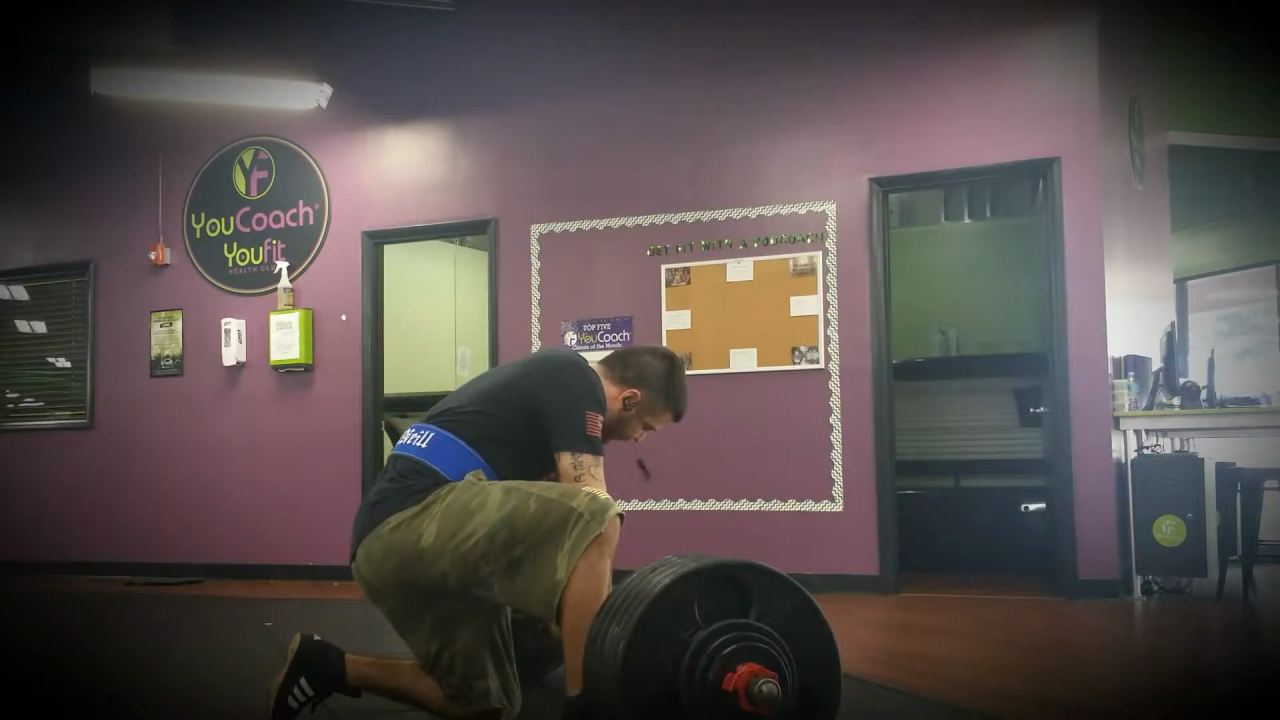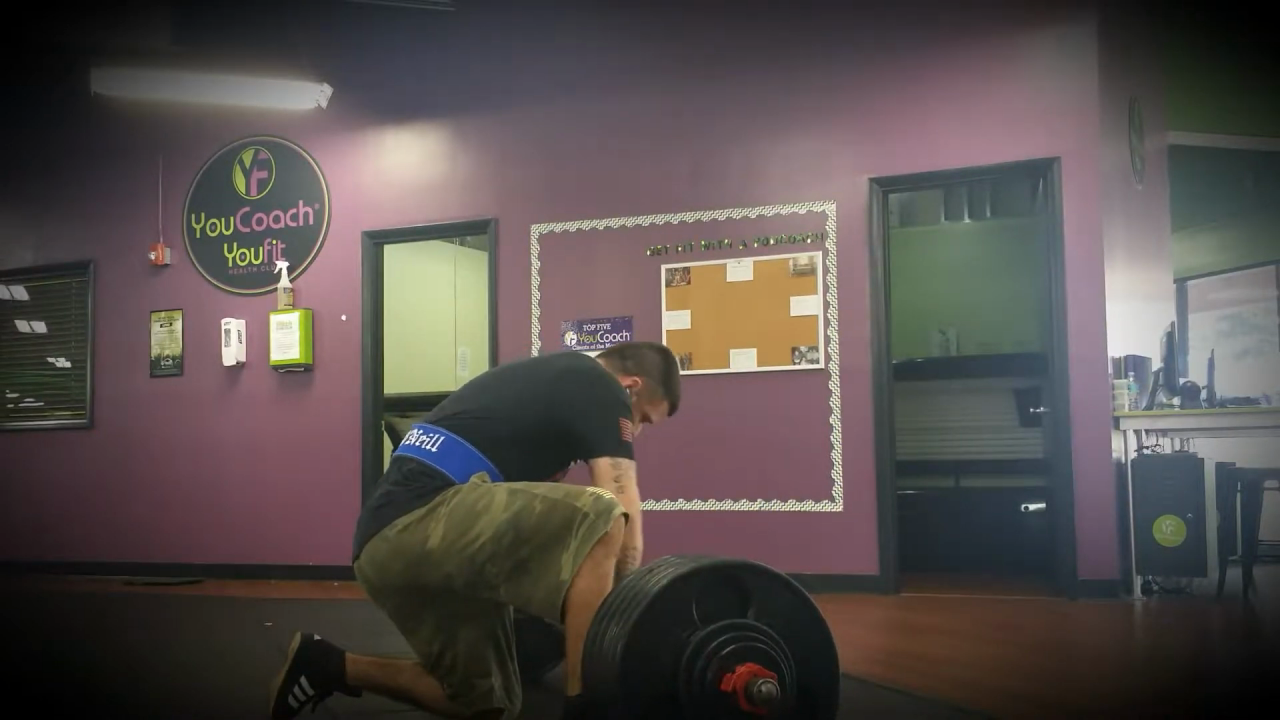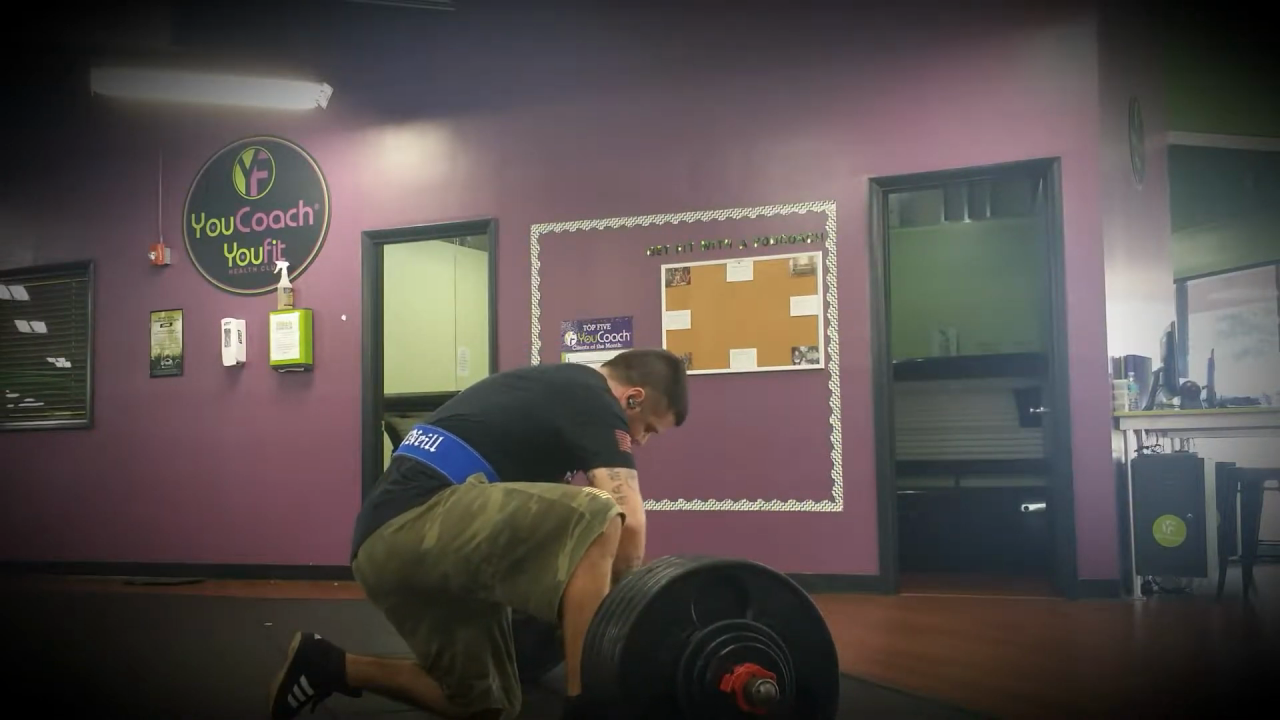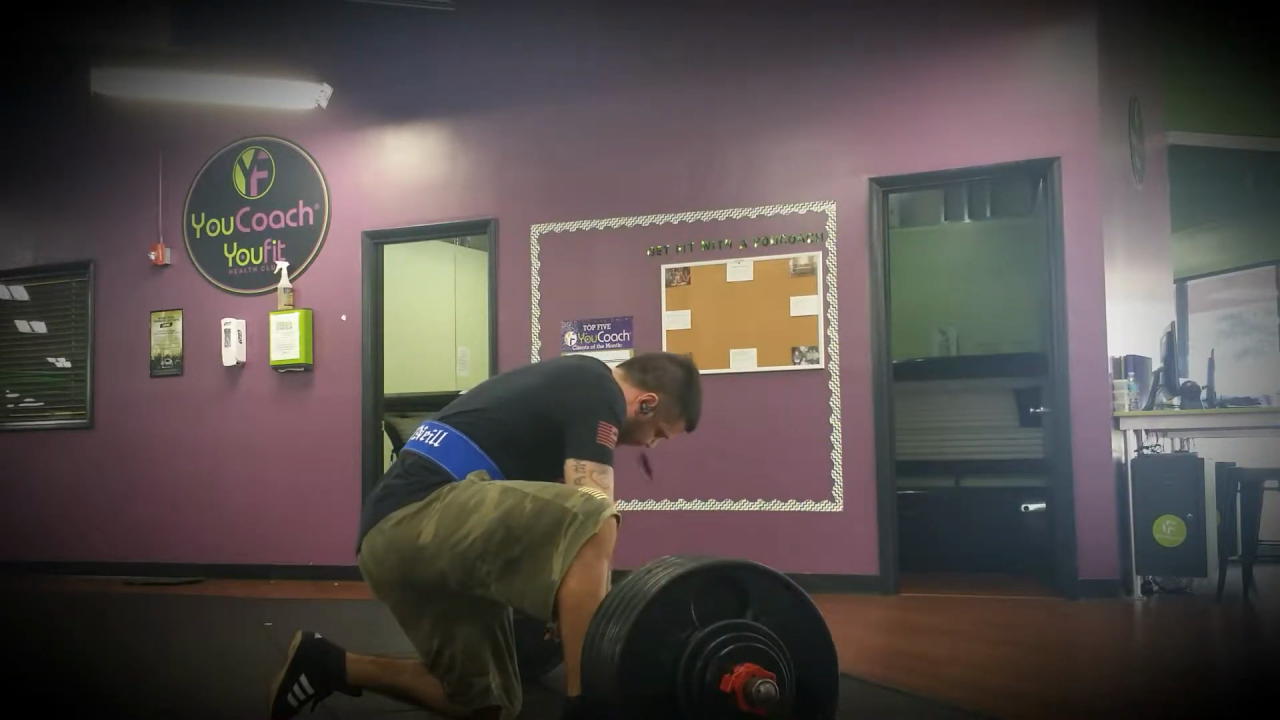
dt=0.5s
person 1, frame 1
left shoulder: (548, 382)
right shoulder: (576, 381)
left elbow: (536, 516)
right elbow: (589, 509)
left wrist: (562, 611)
left hip: (384, 540)
right hip: (415, 522)
right knee: (594, 520)
left ankle: (327, 667)
person 1, frame 2
left shoulder: (547, 380)
right shoulder: (597, 387)
left elbow: (540, 510)
right elbow: (621, 510)
left hip: (386, 542)
right hip: (420, 524)
right knee: (598, 520)
left ankle: (327, 666)
person 1, frame 3
left shoulder: (556, 387)
right shoulder: (591, 398)
left elbow: (537, 515)
right elbow: (628, 522)
left hip: (386, 540)
right hip: (417, 523)
right knee: (595, 519)
left ankle: (327, 666)
person 1, frame 4
left shoulder: (567, 384)
right shoulder: (598, 393)
left elbow: (548, 513)
right elbow: (586, 517)
left wrist: (564, 612)
left hip: (392, 535)
right hip: (419, 517)
right knee: (590, 522)
left ankle: (327, 665)
